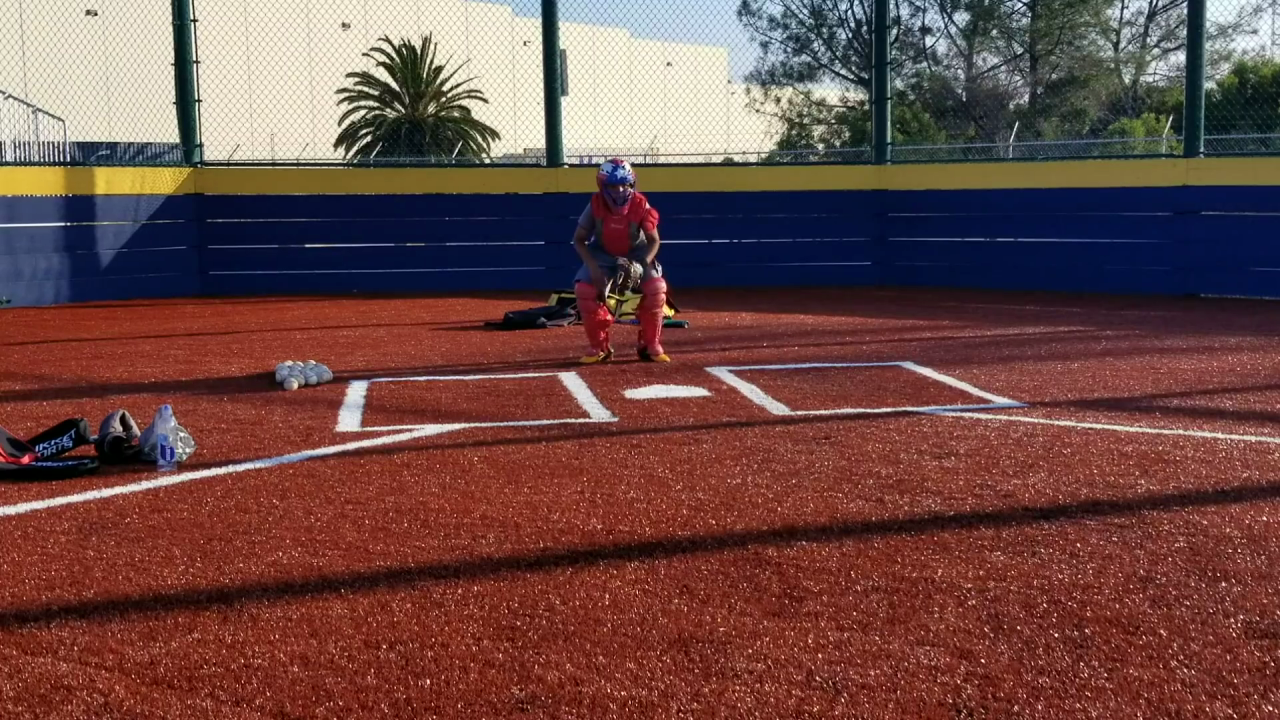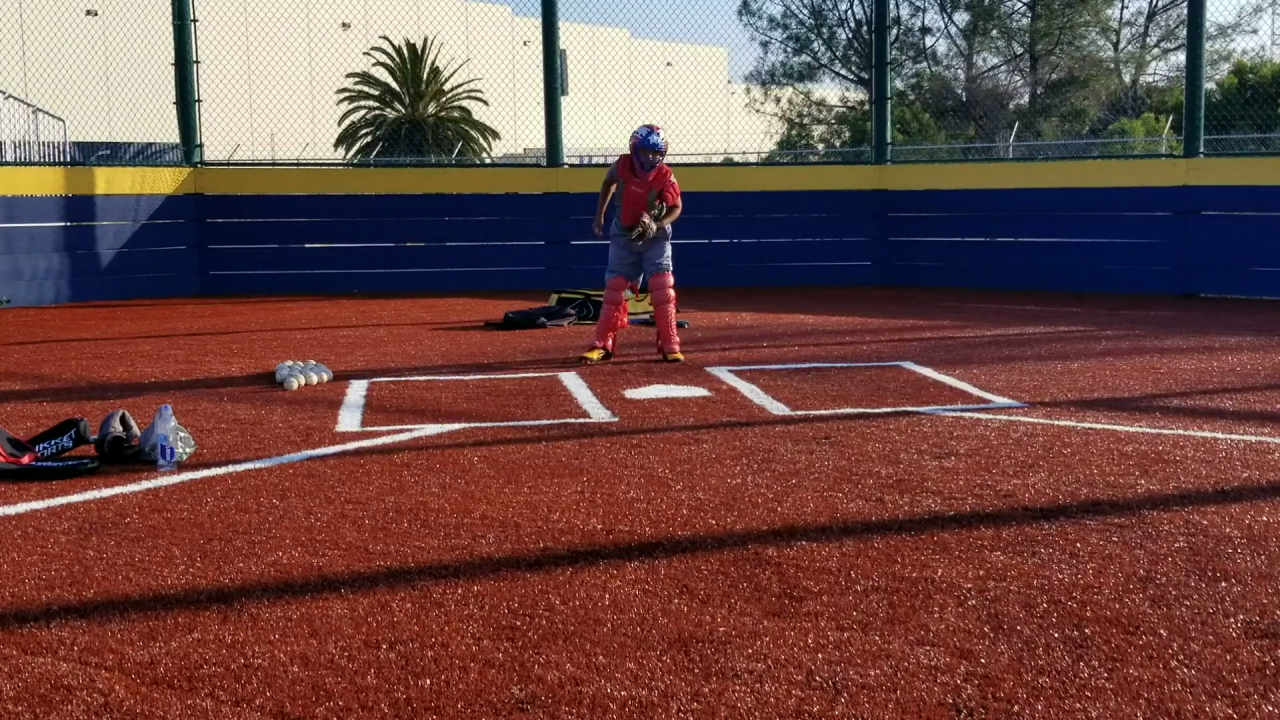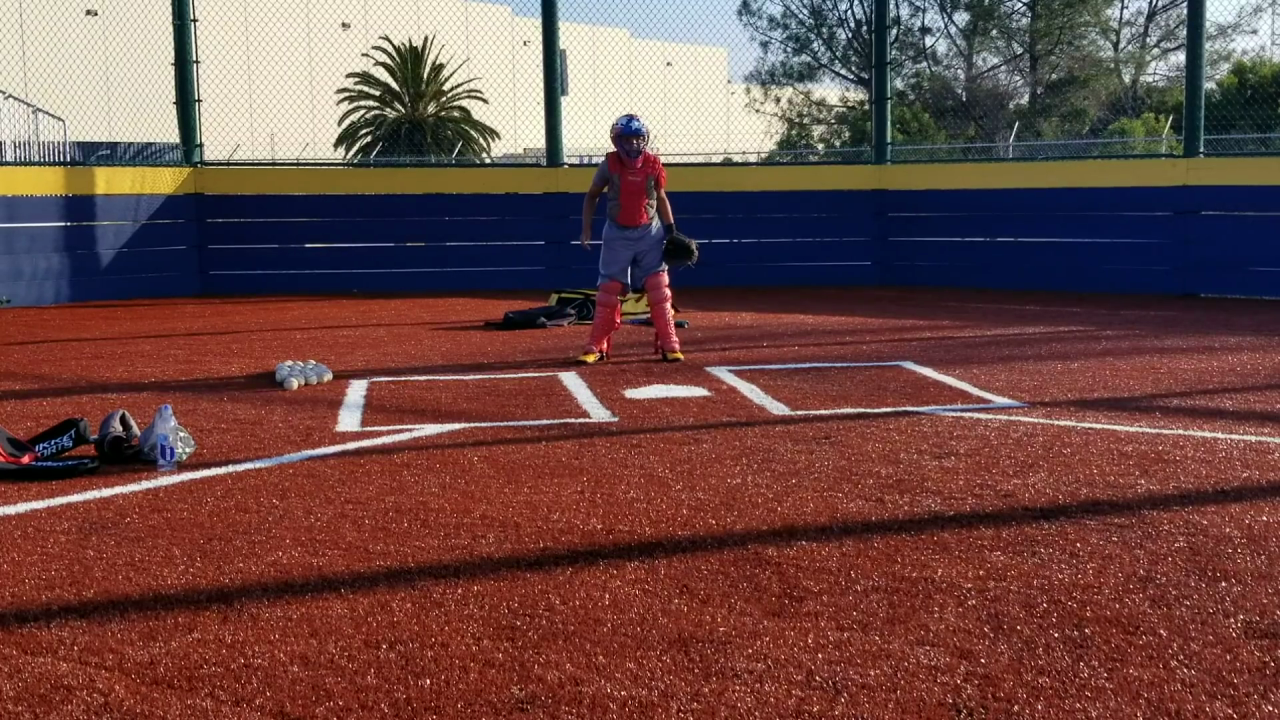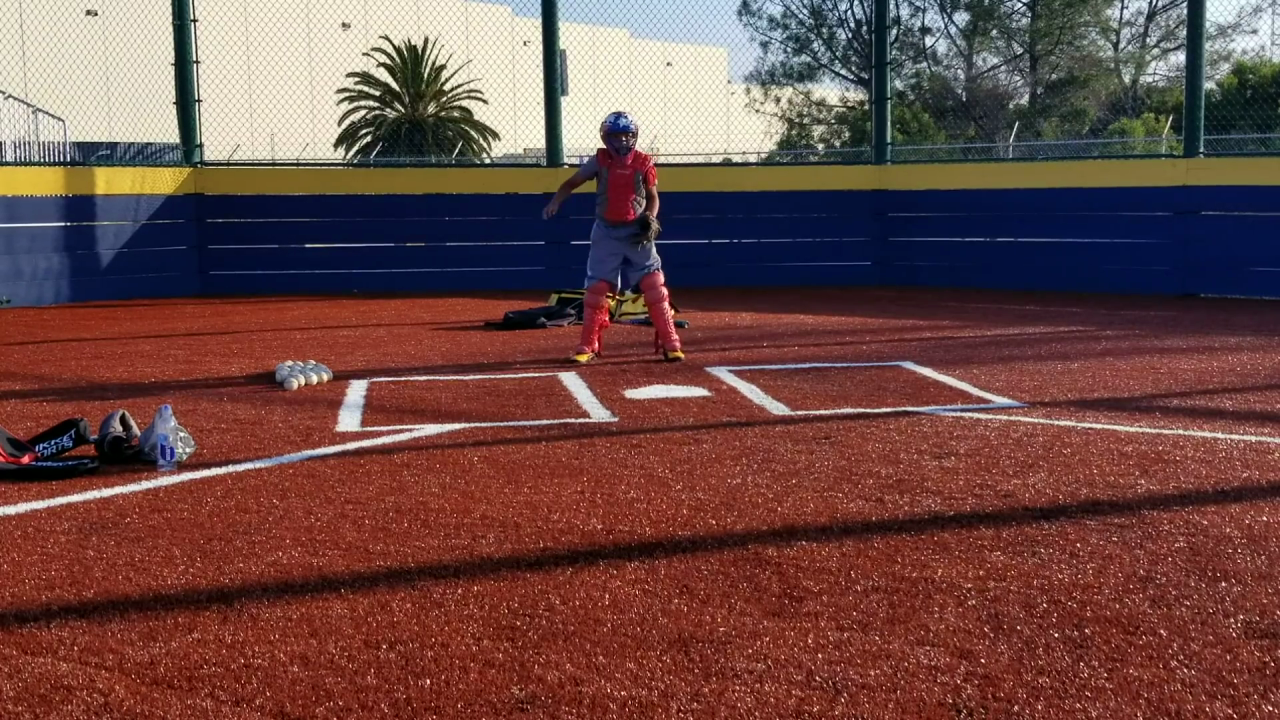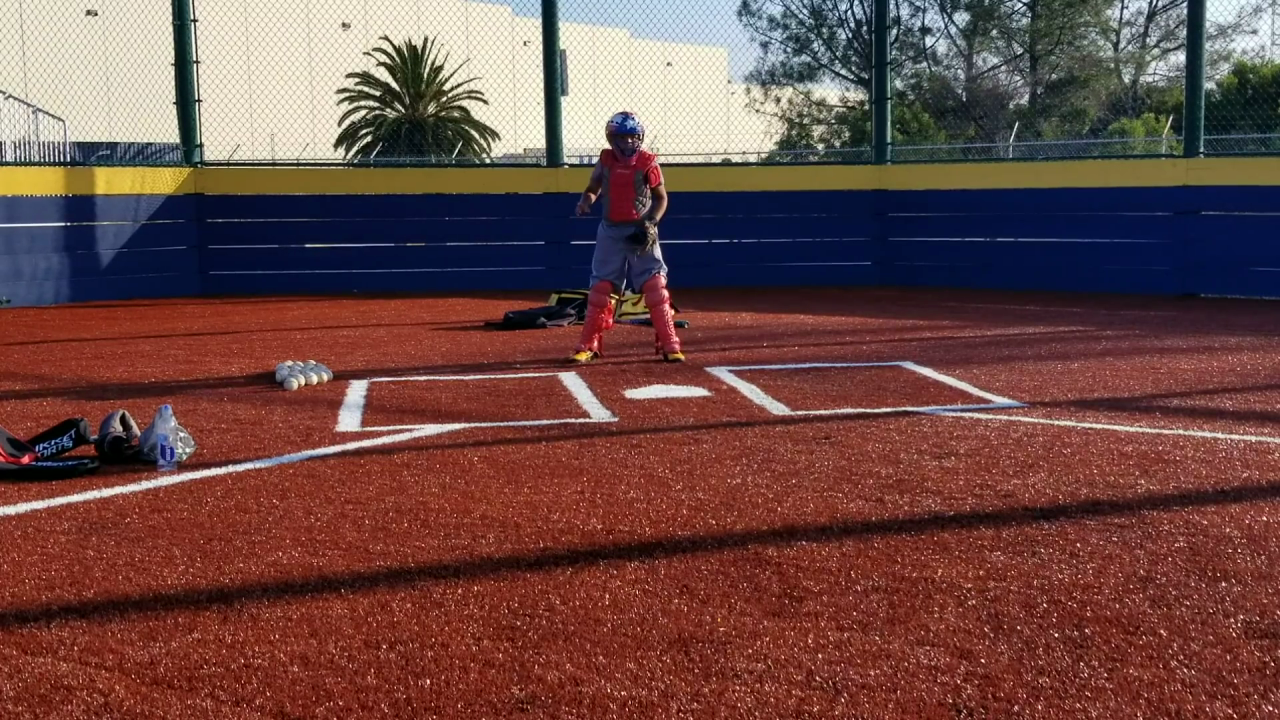
dt=0.7s
person 1, frame 1
left shoulder: (641, 206)
right shoulder: (595, 206)
left elbow: (654, 240)
right elbow: (579, 239)
left wrist: (641, 266)
right wrist: (592, 267)
left hip: (636, 252)
right hip: (602, 254)
left knee: (656, 288)
right knee: (585, 290)
left ankle: (650, 346)
right ankle: (599, 348)
person 1, frame 2
left shoulder: (665, 177)
right shoulder: (622, 165)
left elbow: (676, 207)
right elbow: (608, 184)
left wrist: (658, 225)
right wrist: (599, 215)
left hip: (653, 235)
right hip: (622, 233)
left knee: (662, 287)
right knee: (615, 286)
left ankle: (670, 347)
right ankle: (602, 345)
person 1, frame 3
left shoulder: (653, 165)
right shoulder: (610, 165)
left elbow: (661, 198)
right elbow: (592, 196)
left wrist: (671, 230)
right wrist: (586, 228)
left hip: (649, 232)
right hip: (618, 233)
left knee: (658, 287)
right knee: (609, 289)
left ankle: (669, 346)
right ankle: (596, 348)
person 1, frame 4
left shoulder: (643, 163)
right shoulder: (599, 160)
left elbow: (653, 197)
right elbow: (571, 184)
left wrist: (649, 220)
right wrist: (555, 201)
left hip: (636, 232)
right hip: (606, 231)
left knee: (654, 286)
right knee: (597, 288)
left ankle: (670, 345)
right ankle: (588, 347)
person 1, frame 5
left shoulder: (648, 163)
right shoulder: (605, 160)
left elbow: (661, 198)
right elbow: (593, 189)
left wrist: (652, 223)
right wrist: (585, 202)
left hip: (641, 232)
right hip: (610, 231)
left knee: (656, 287)
right knee: (600, 289)
left ankle: (670, 346)
right ankle: (587, 347)
